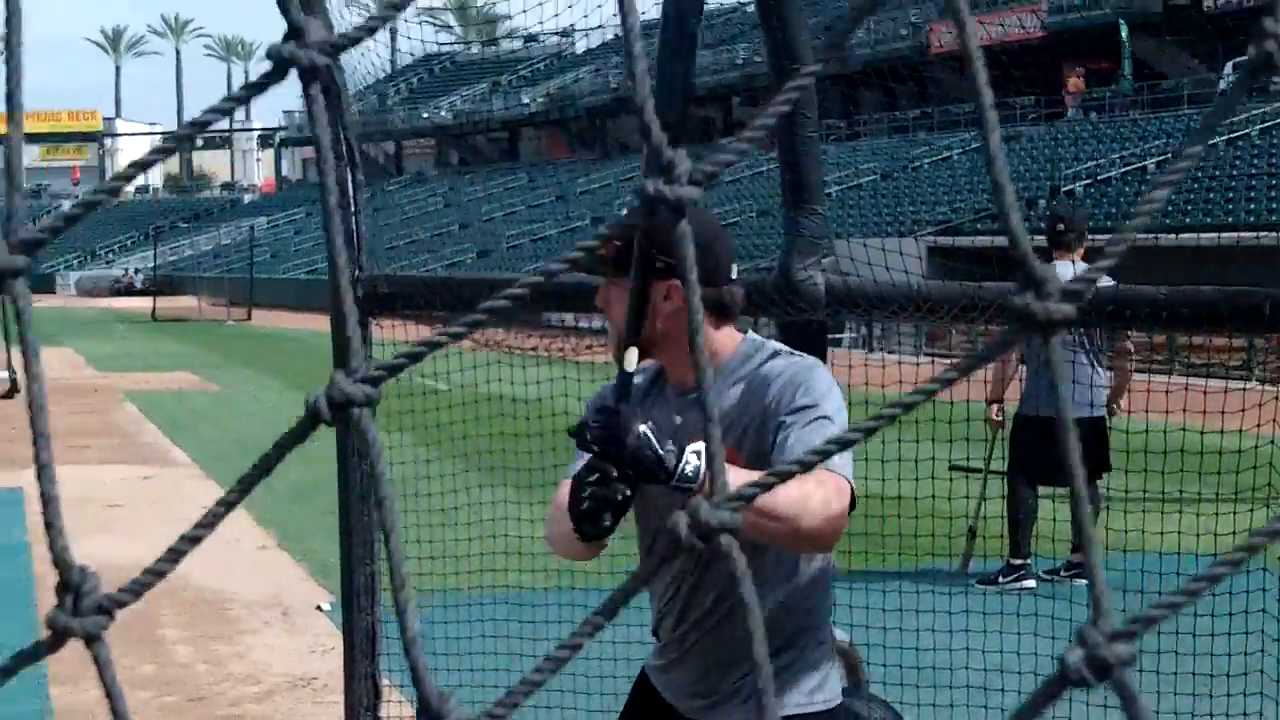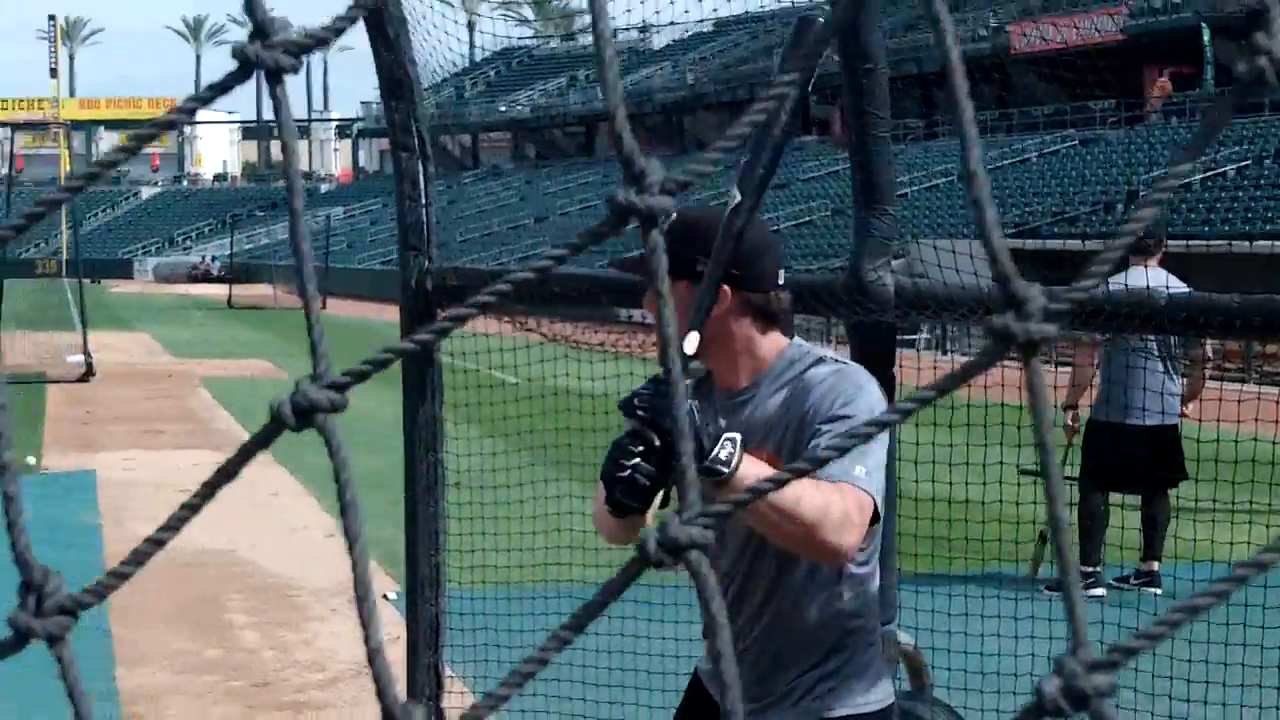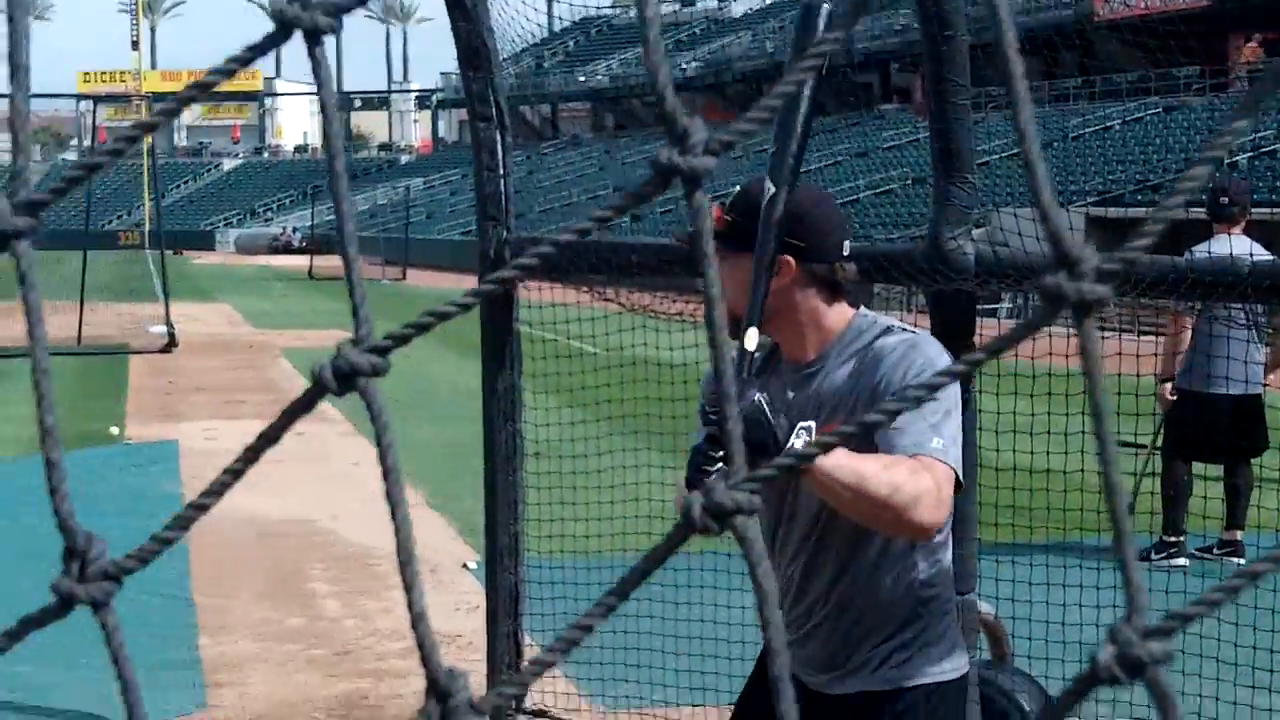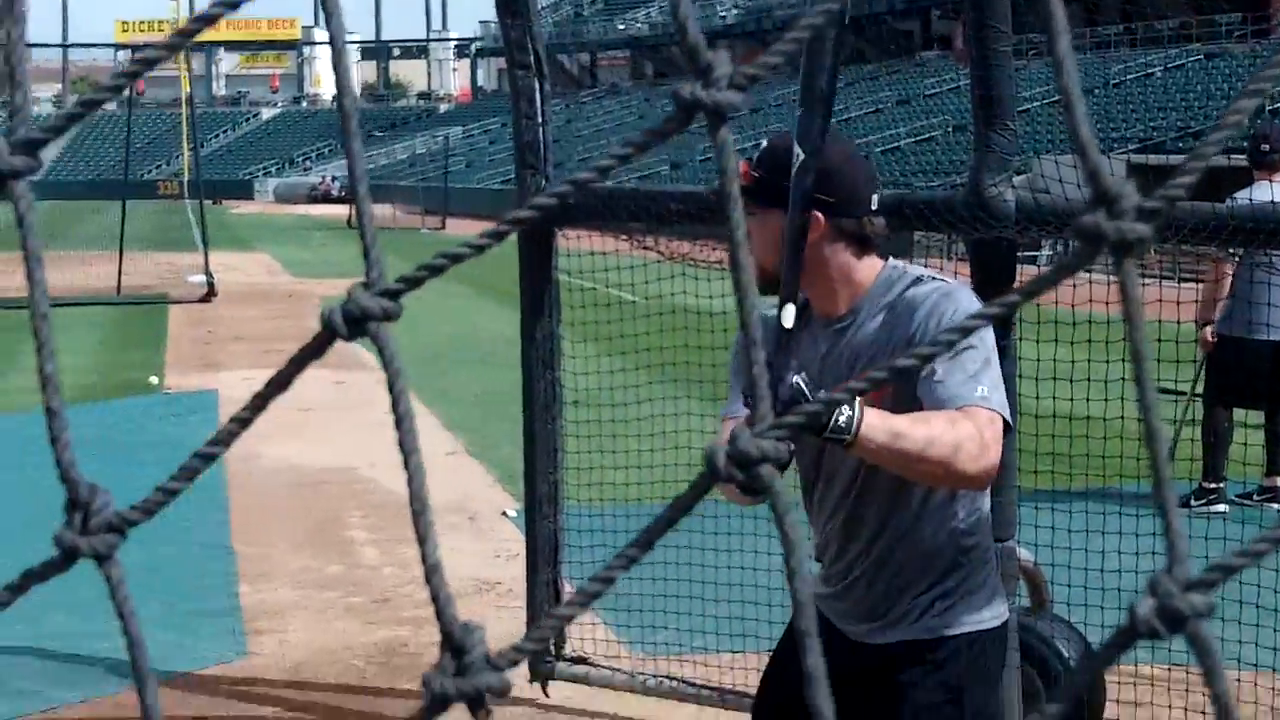
dt=0.2s
person 1, frame 1
left shoulder: (792, 384)
right shoulder: (627, 398)
left elbow: (819, 520)
right elbow: (562, 533)
left wrist: (675, 464)
right wrist: (584, 510)
person 1, frame 2
left shoulder: (837, 389)
right shoulder: (679, 397)
left elbow: (838, 532)
right elbow: (611, 526)
left wrist: (713, 453)
right wrist: (622, 496)
person 1, frame 3
left shoulder: (908, 361)
right shoulder: (745, 376)
left elbow: (924, 507)
left wrist: (789, 442)
right wrist: (704, 484)
right hip: (794, 668)
person 1, frame 4
left shoulder: (939, 310)
right shoulder: (770, 333)
left elbow: (976, 454)
right elbow: (732, 475)
left wrist: (833, 416)
left hip: (943, 640)
right hip: (835, 618)
person 2, frame 1
right shoulder: (1106, 286)
left elbow: (1011, 348)
right elbow: (1124, 350)
left wrist: (995, 398)
right wrist: (1117, 394)
left hip: (1040, 404)
right hip: (1091, 403)
left knee: (1023, 479)
right knee: (1087, 480)
left ankle: (1019, 565)
right ankle: (1079, 561)
person 2, frame 2
left shoulder: (1109, 289)
right shoulder: (1182, 292)
left elbow: (1087, 355)
right elbow: (1199, 357)
left wrist: (1071, 404)
right wrist: (1189, 397)
left hip: (1115, 412)
right hip: (1164, 412)
left knee: (1093, 487)
right knee: (1156, 490)
left ankle: (1089, 572)
right ankle: (1150, 569)
person 2, frame 3
left shoulder: (1196, 256)
right shoulder: (1266, 259)
left elbow: (1182, 324)
right elbow: (1275, 324)
left wrist: (1167, 375)
right wrist: (1267, 366)
left hip: (1199, 381)
right hip: (1248, 382)
left knee: (1177, 456)
right knee: (1238, 459)
left ankle: (1172, 542)
right ankle: (1232, 538)
person 2, frame 4
left shoulder: (1239, 203)
left elbow: (1222, 270)
left wrist: (1206, 320)
left hip: (1240, 327)
left knee: (1218, 403)
left ankle: (1213, 488)
